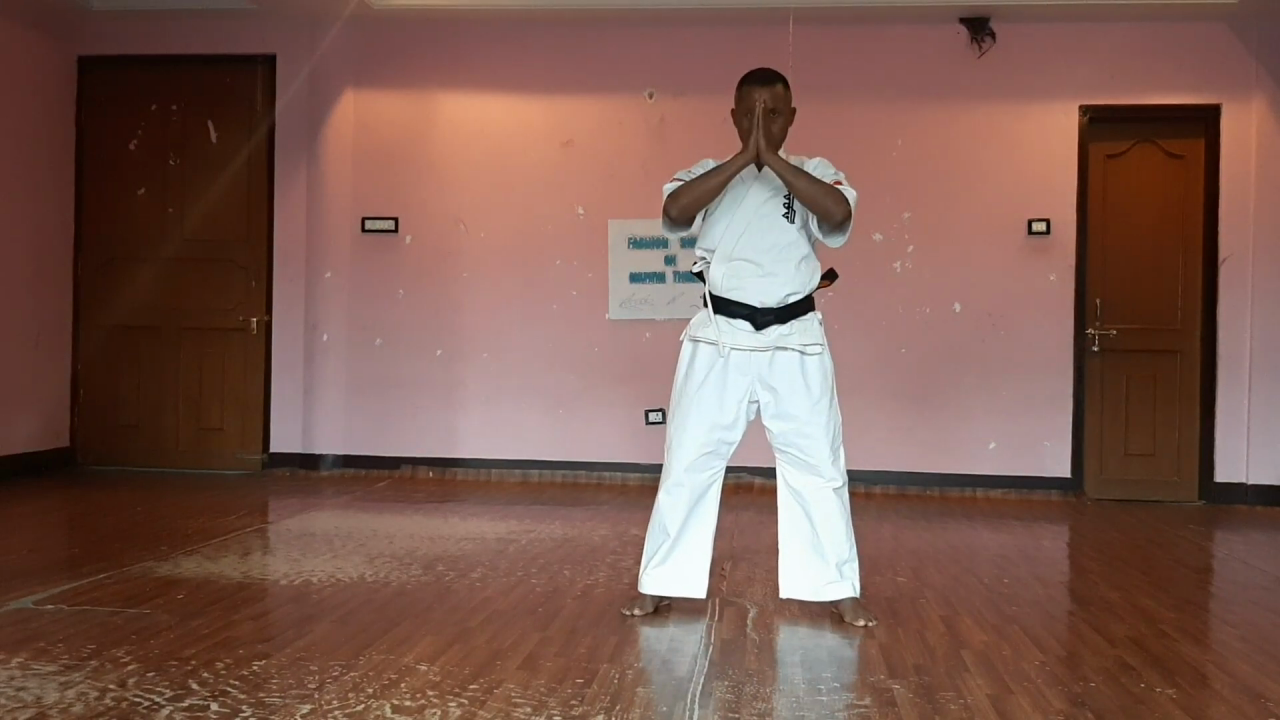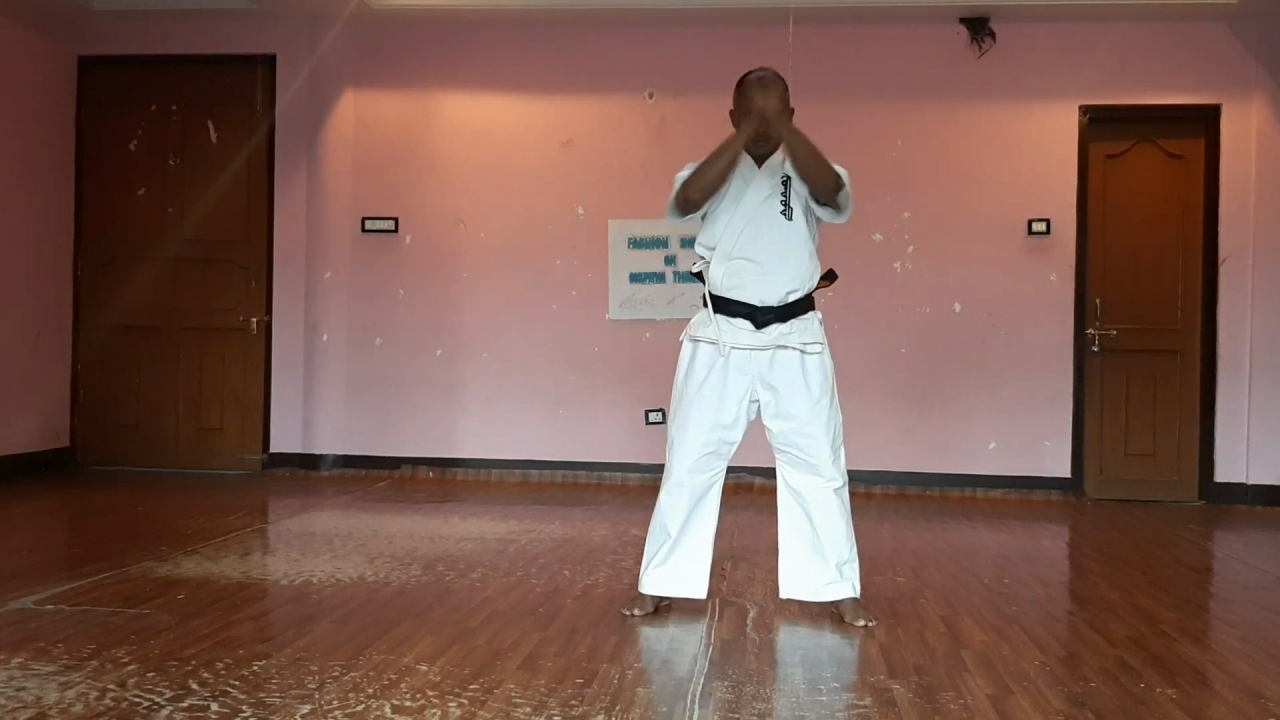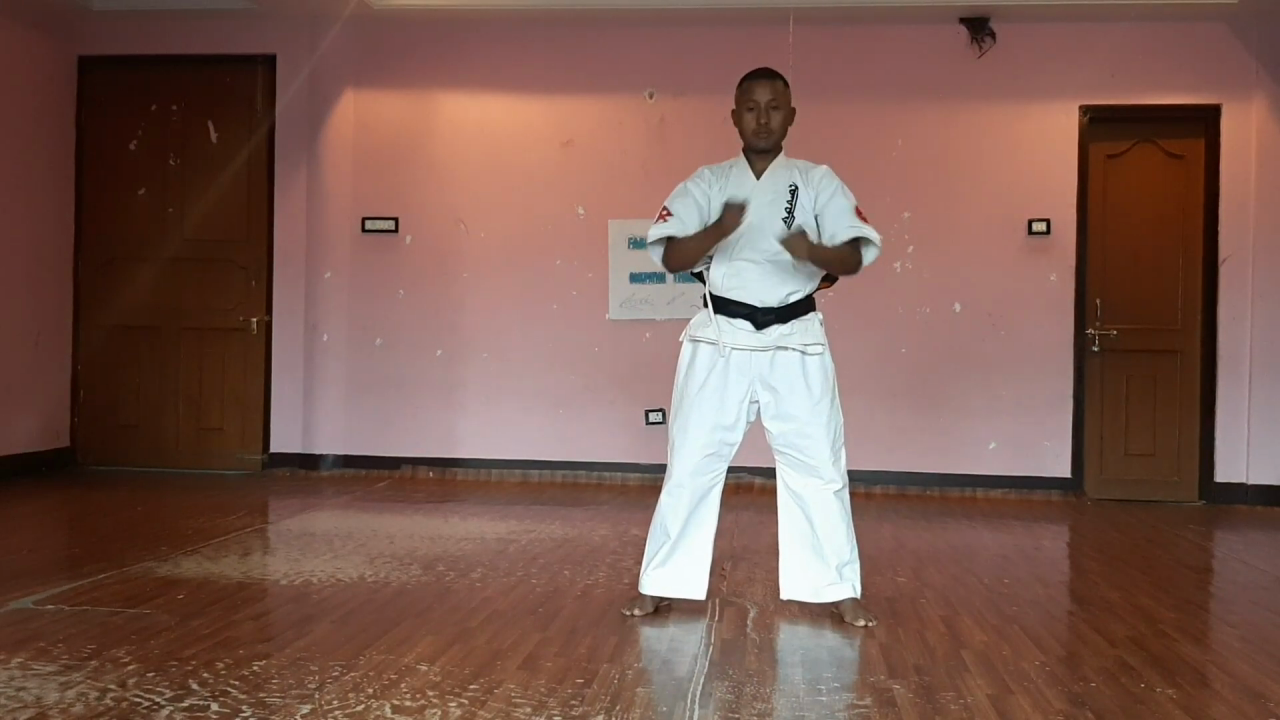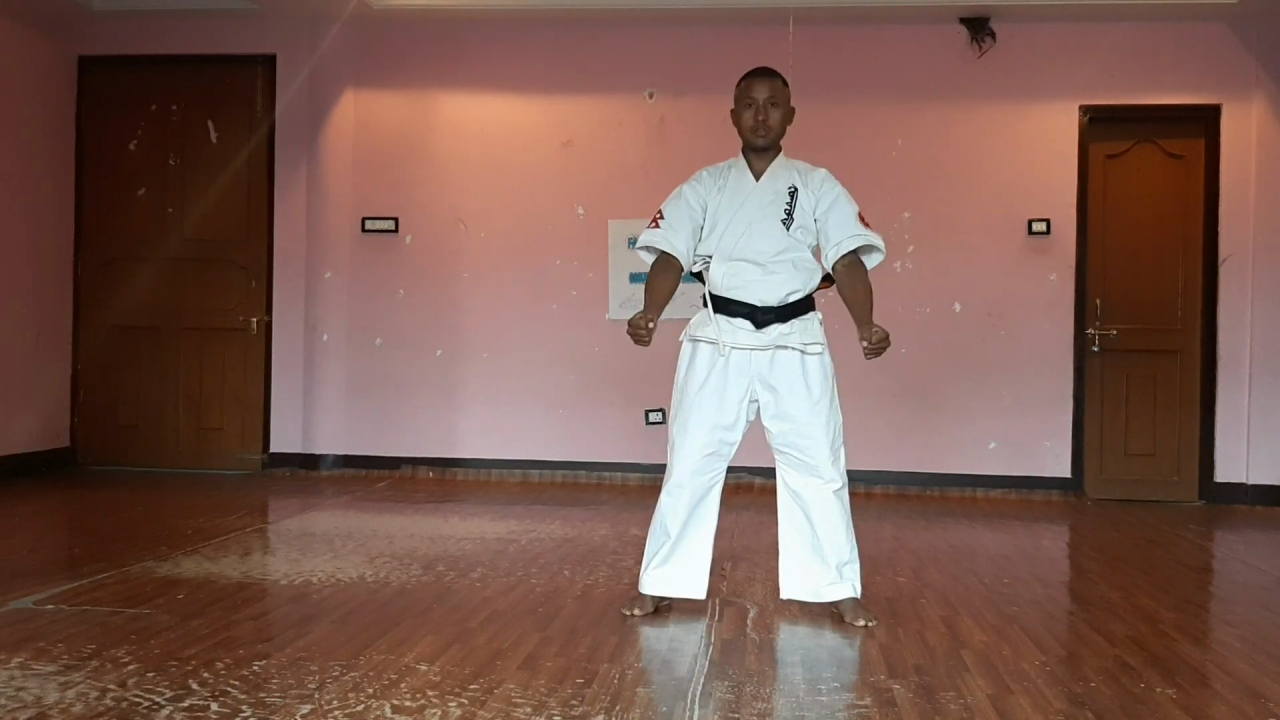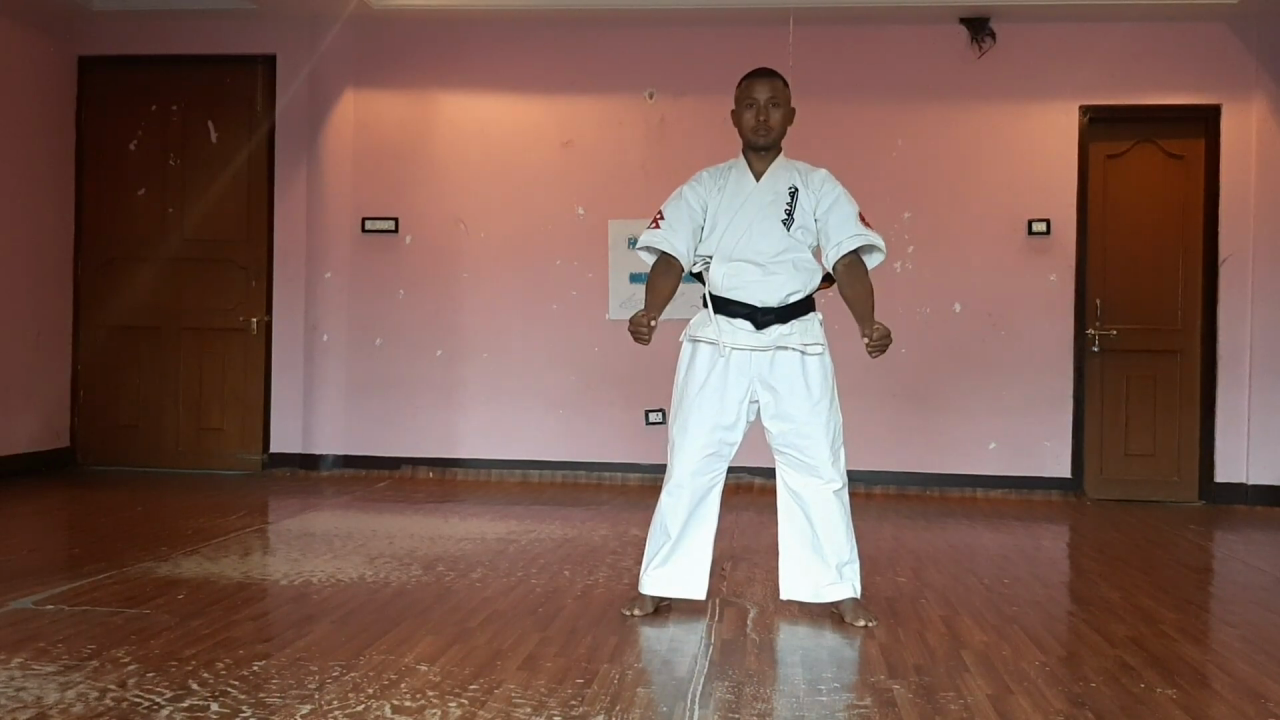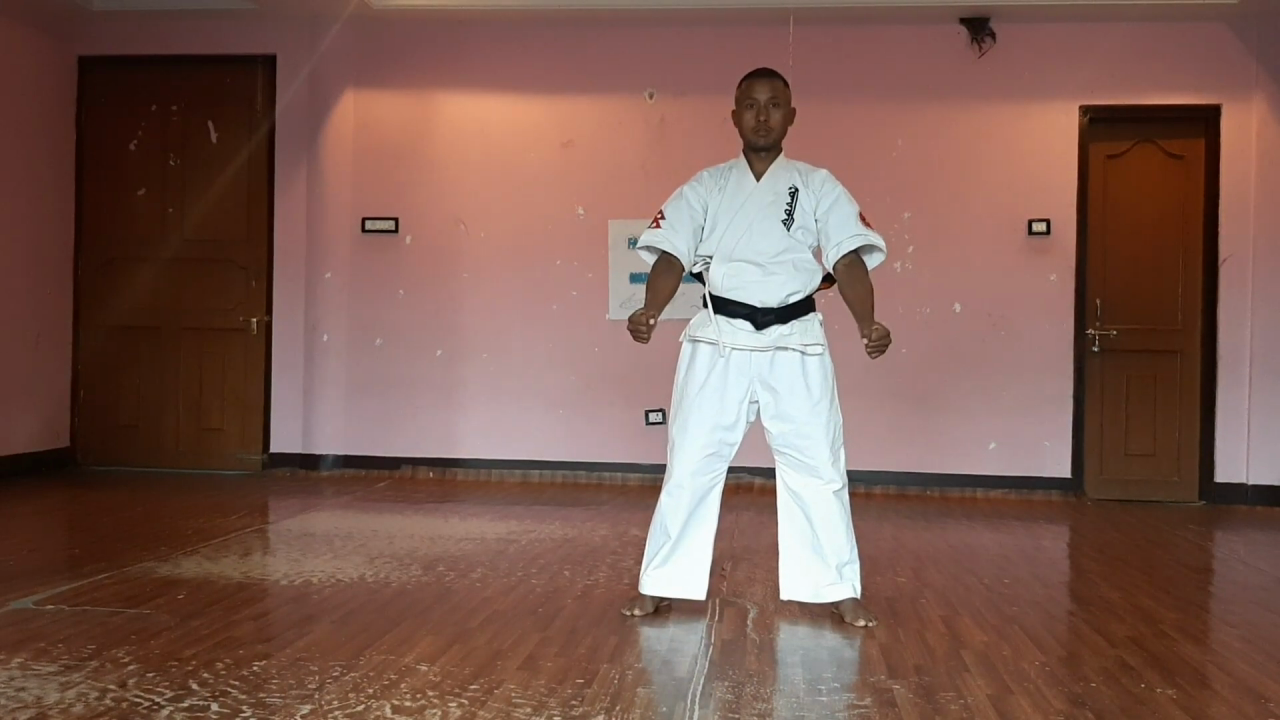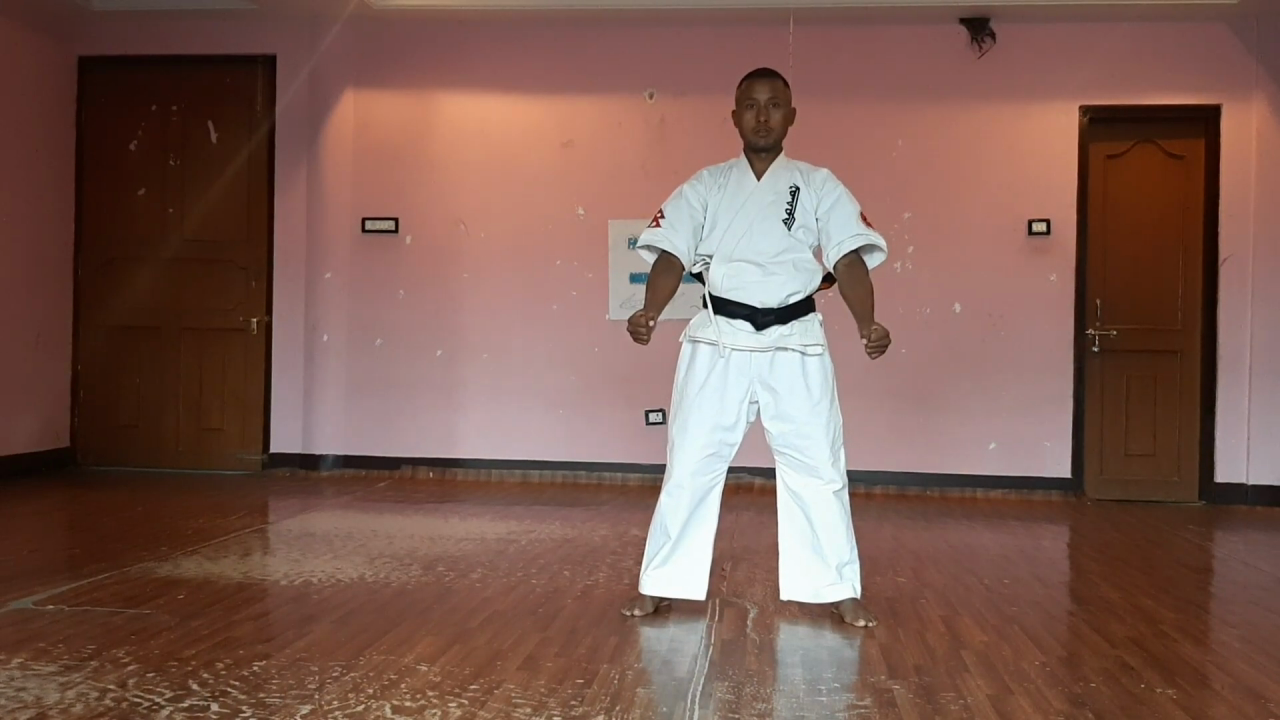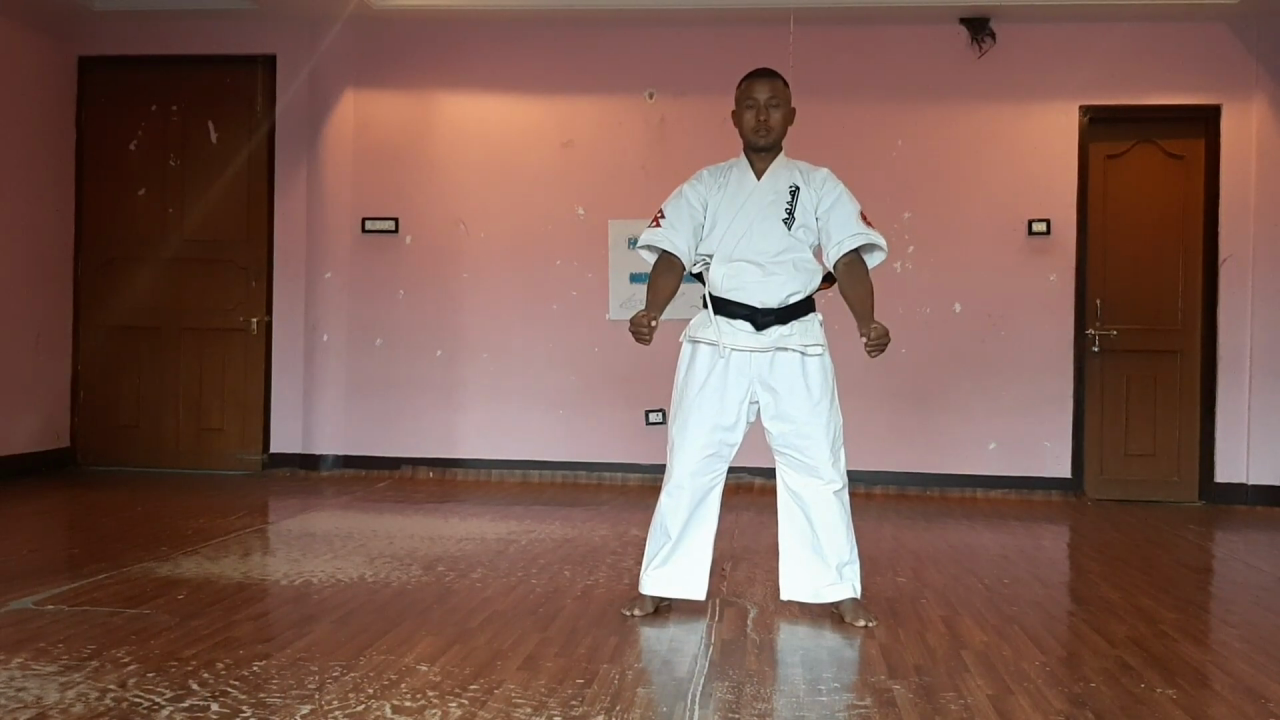
dt=0.4s
person 1, frame 1
left shoulder: (814, 173)
right shoulder: (709, 174)
left elbow: (838, 218)
right elbow: (674, 212)
left wrist: (773, 159)
right wrist: (744, 157)
left hip: (794, 339)
right hip: (719, 337)
left knee: (818, 465)
right knee: (688, 462)
left ankle: (839, 589)
right ankle: (658, 584)
person 1, frame 2
left shoulder: (803, 171)
right shoulder: (717, 169)
left elbow: (834, 194)
right elbow: (686, 200)
left wrist: (784, 129)
right wrist: (740, 136)
left hip: (794, 339)
right hip: (719, 337)
left knee: (818, 464)
right knee: (690, 462)
left ankle: (839, 590)
right ankle: (658, 584)
person 1, frame 3
left shoulder: (818, 181)
right shoulder: (706, 182)
left elbow: (854, 252)
right elbow: (672, 256)
left wrist: (817, 254)
right wrist: (717, 233)
left hip: (794, 340)
right hip: (719, 339)
left knee: (818, 466)
right knee: (691, 464)
left ankle: (839, 590)
right ankle: (659, 584)
person 1, frame 4
left shoulder: (818, 186)
right shoulder: (703, 187)
left elbow: (847, 259)
right elbow: (670, 256)
left wrist: (866, 325)
right wrist: (649, 315)
left hip: (794, 341)
right hip: (718, 339)
left knee: (817, 466)
right knee: (691, 463)
left ankle: (841, 590)
right ankle: (659, 584)
person 1, frame 5
left shoulder: (818, 186)
right shoulder: (704, 187)
left elbow: (847, 259)
right elbow: (671, 256)
left wrist: (867, 322)
right wrist: (649, 313)
left hip: (795, 342)
right hip: (719, 340)
left knee: (817, 467)
right knee: (691, 464)
left ankle: (840, 590)
right ankle: (659, 584)
person 1, frame 6
left shoulder: (819, 186)
right shoulder: (704, 187)
left elbow: (847, 259)
right elbow: (672, 256)
left wrist: (867, 323)
right wrist: (649, 311)
left hip: (795, 343)
right hip: (719, 341)
left knee: (818, 468)
right knee: (691, 465)
left ankle: (841, 590)
right ankle: (659, 584)
person 1, frame 7
left shoulder: (819, 186)
right shoulder: (705, 187)
left elbow: (848, 259)
right elbow: (671, 256)
left wrist: (867, 324)
right wrist: (649, 312)
left hip: (795, 342)
right hip: (718, 341)
left knee: (817, 468)
right knee: (691, 465)
left ankle: (839, 590)
right ankle: (660, 584)
person 1, frame 8
left shoulder: (819, 186)
right shoulder: (704, 186)
left elbow: (848, 258)
right elbow: (672, 255)
left wrist: (866, 322)
right wrist: (651, 312)
left hip: (795, 341)
right hip: (718, 340)
left knee: (818, 469)
right knee: (691, 465)
left ankle: (840, 590)
right ankle: (660, 584)
